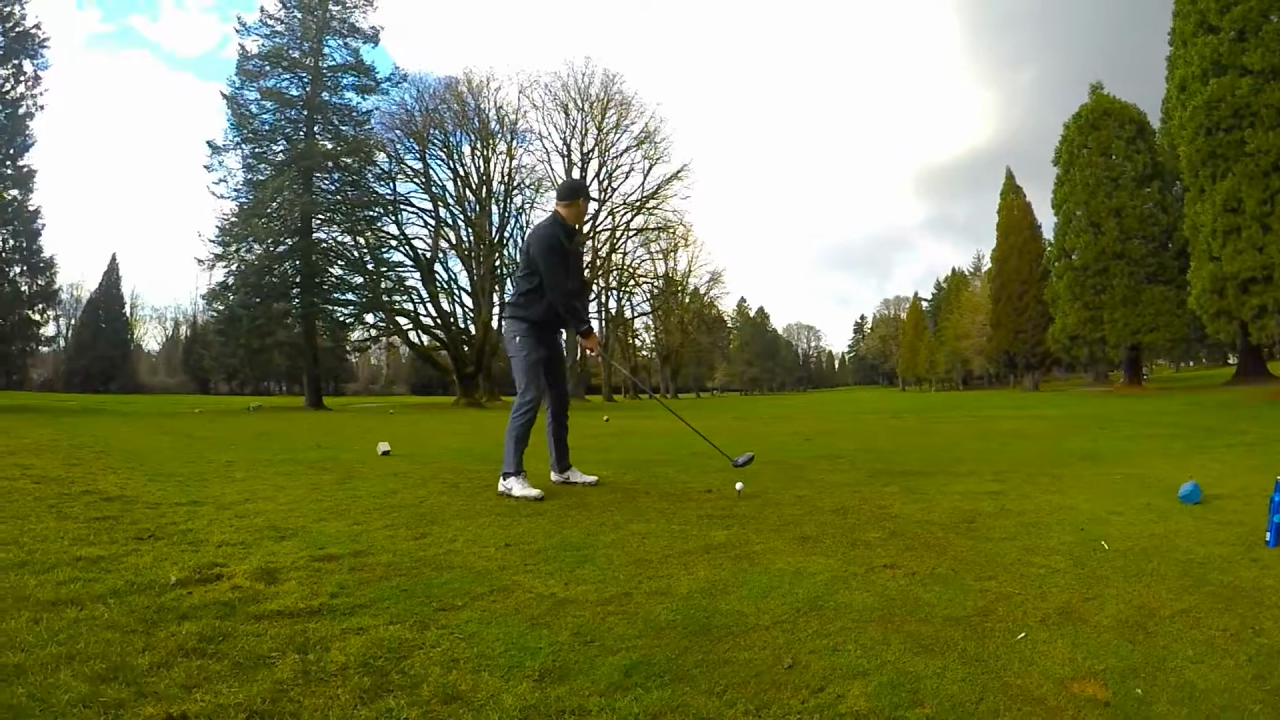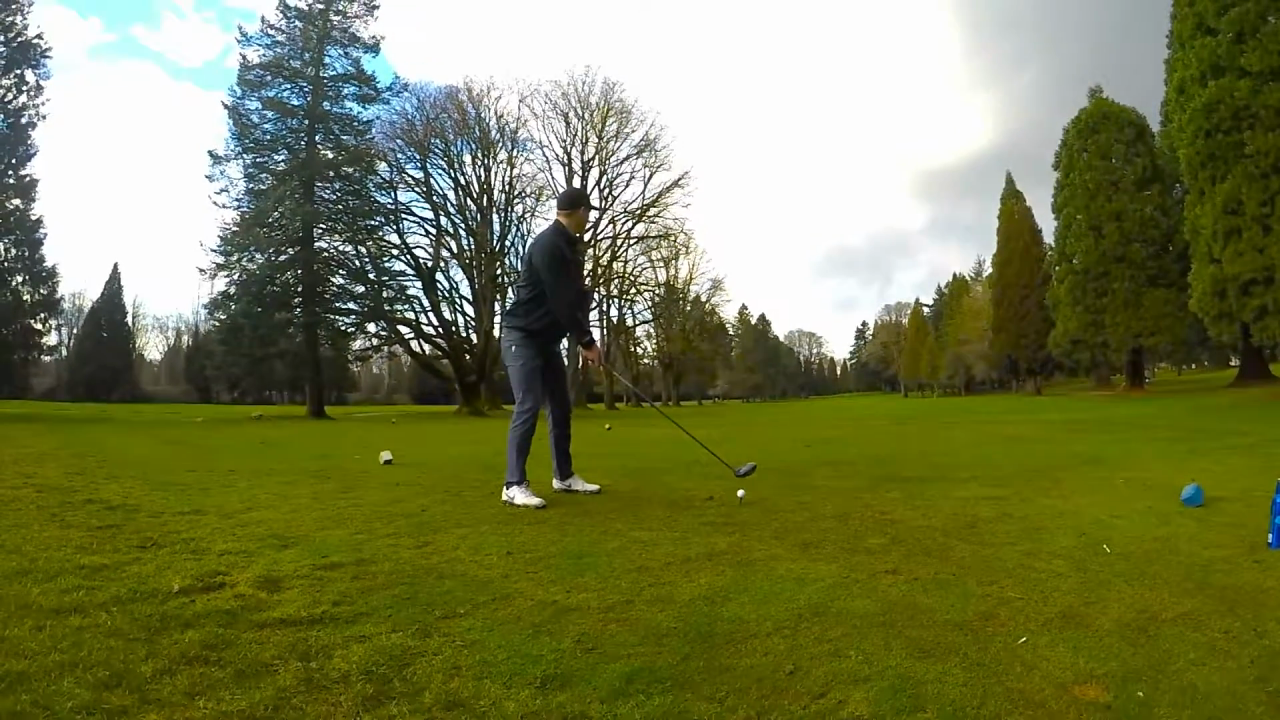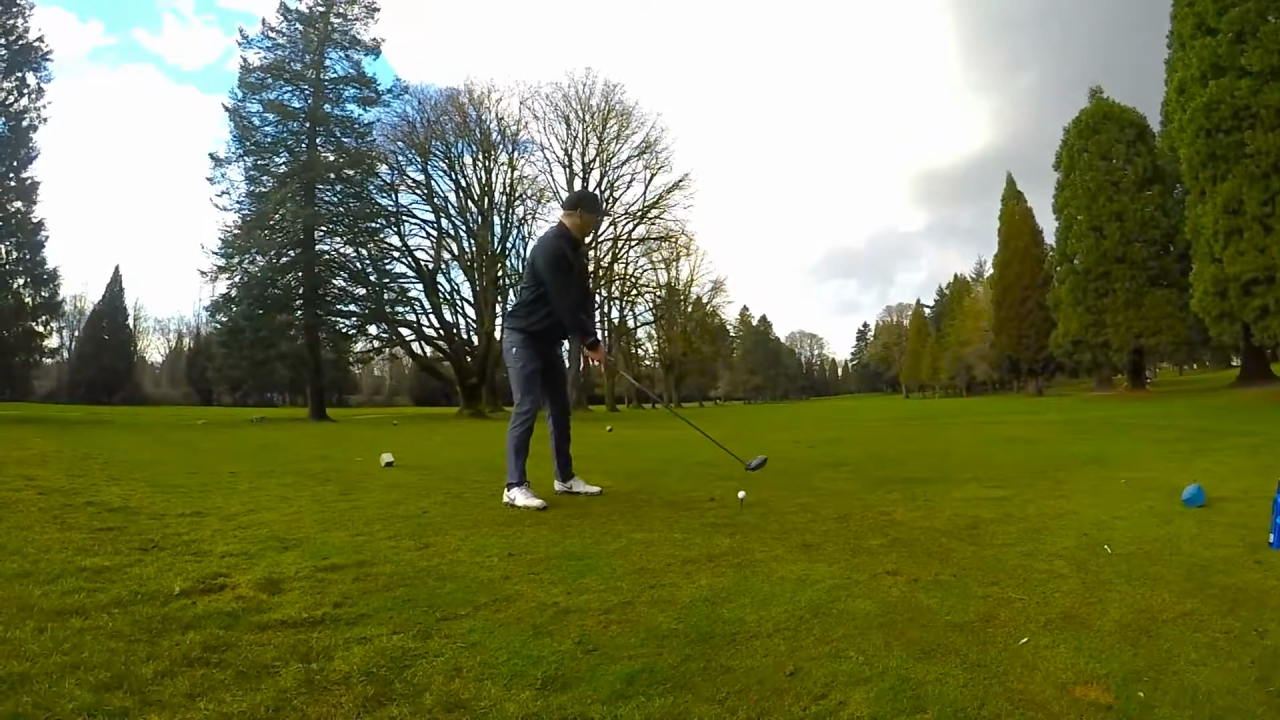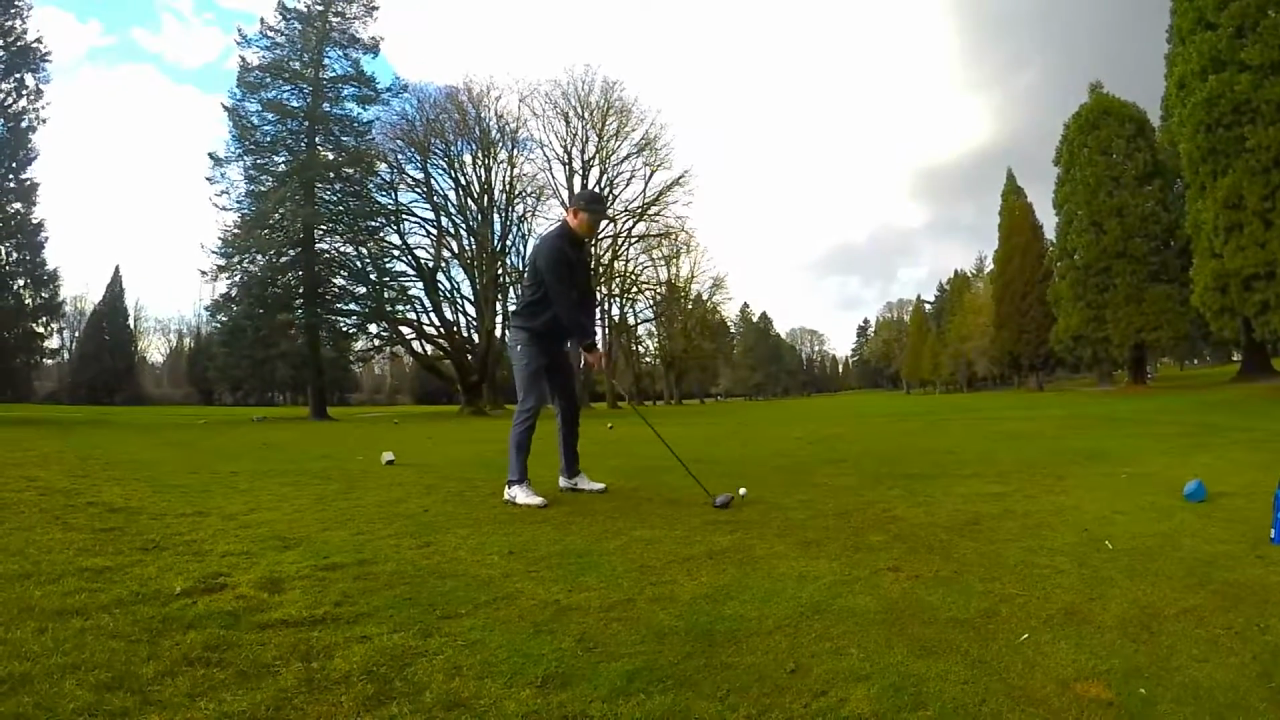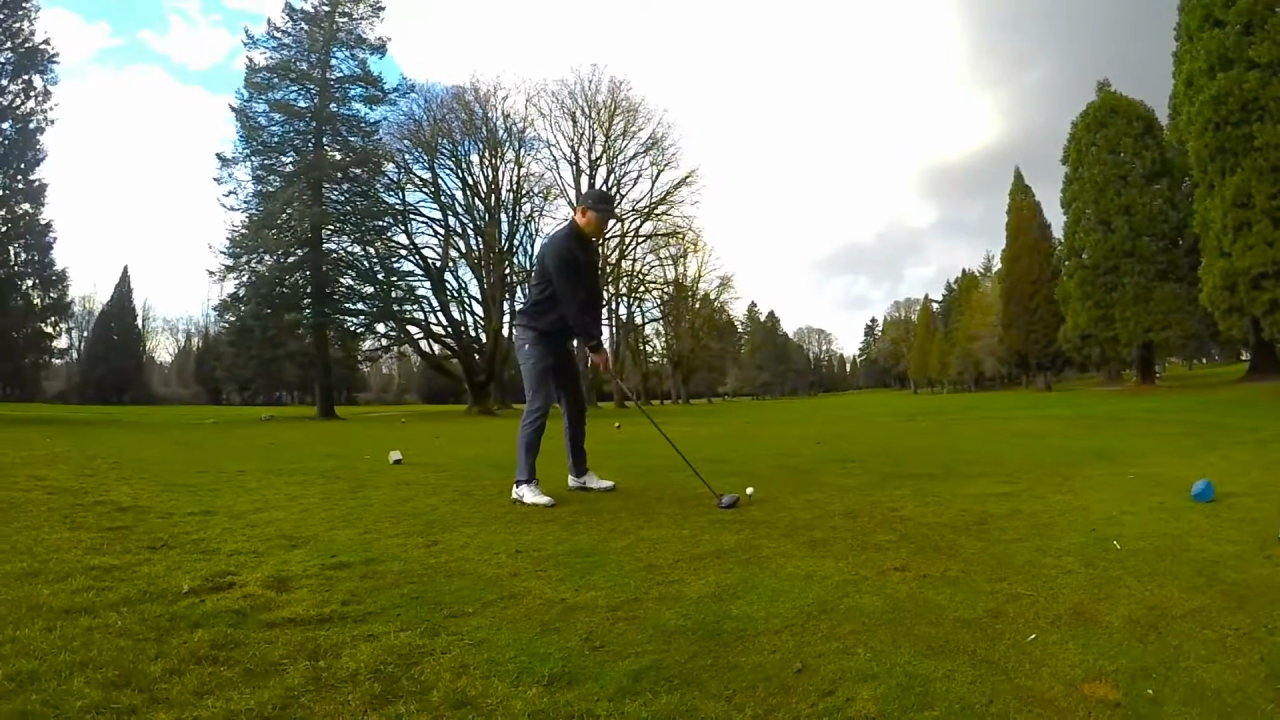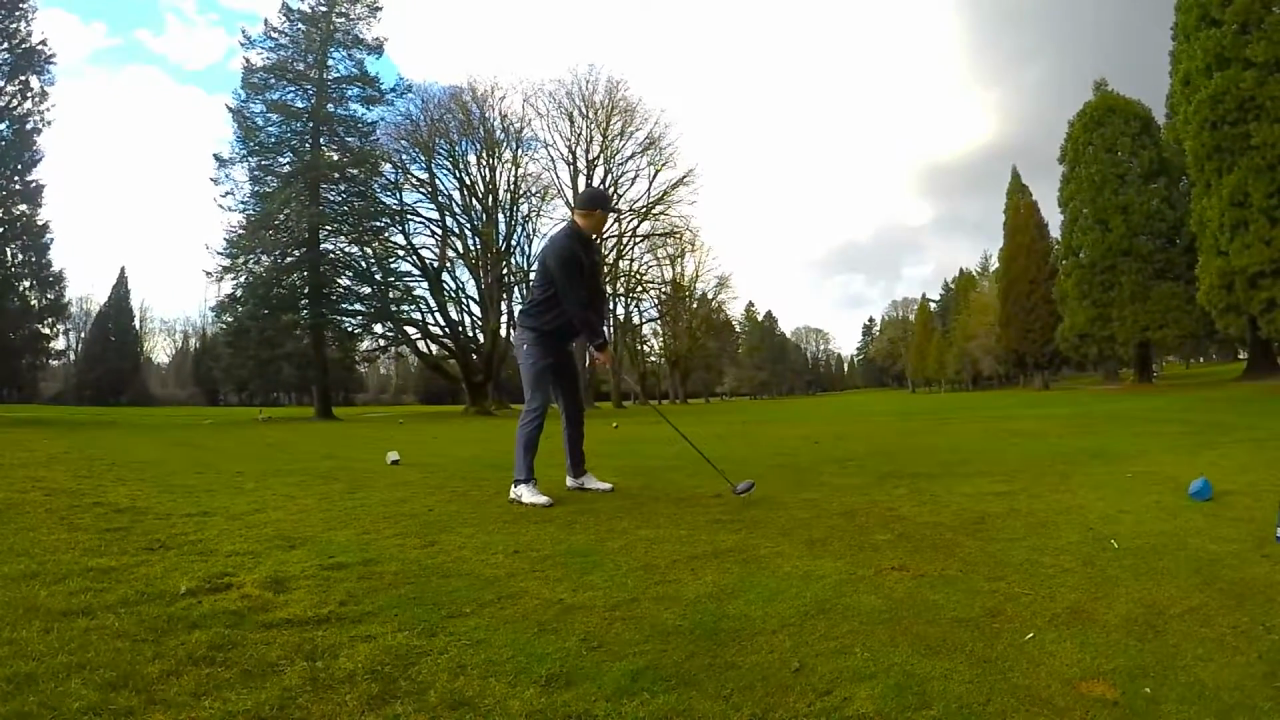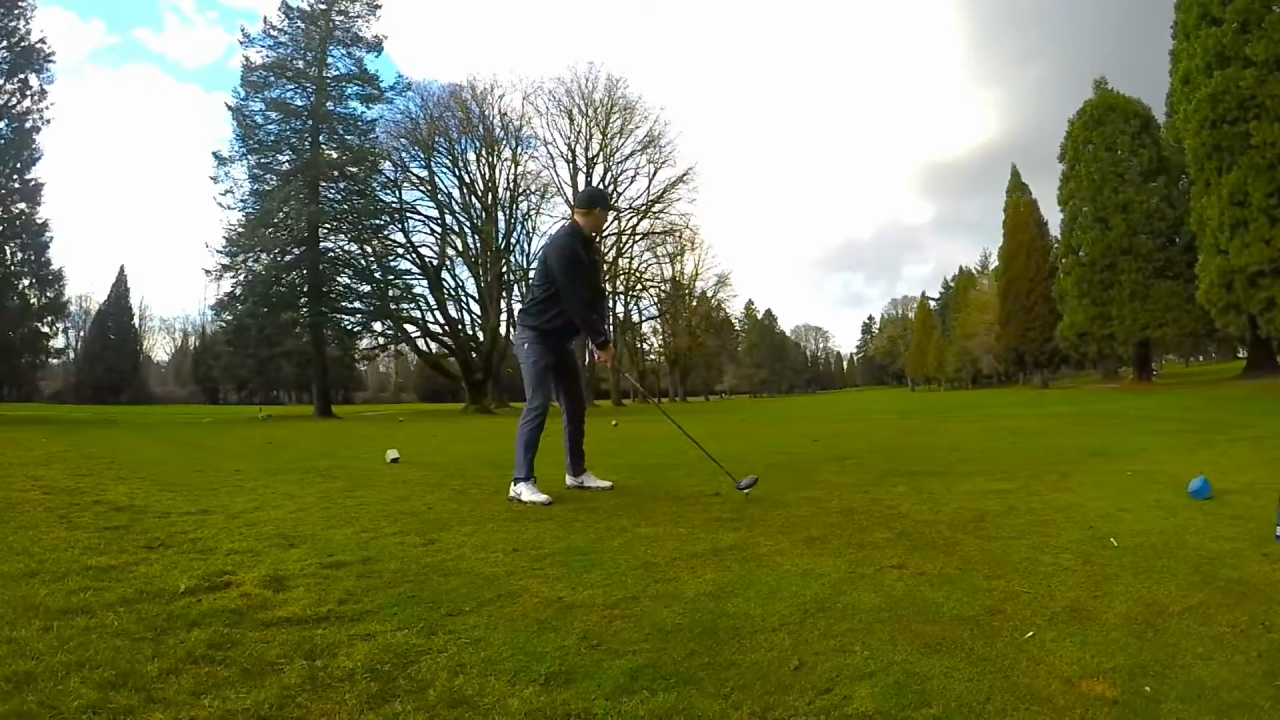
dt=0.7s
person 1, frame 1
left shoulder: (569, 238)
right shoulder: (545, 236)
left elbow: (576, 288)
right elbow: (558, 291)
left wrist: (583, 328)
right wrist: (584, 330)
left hip: (548, 329)
right hip: (525, 326)
left knee: (559, 398)
right knee: (531, 396)
left ankle: (562, 468)
right ankle: (511, 476)
person 1, frame 2
left shoulder: (570, 247)
right shoulder: (548, 246)
left elbow: (578, 298)
right elbow: (560, 301)
left wrist: (583, 339)
right wrist: (586, 341)
left hip: (547, 338)
right hip: (522, 336)
left knee: (561, 407)
right knee: (529, 406)
left ankle: (564, 476)
right ankle: (514, 485)
person 1, frame 3
left shoulder: (575, 250)
right shoulder: (551, 248)
left elbow: (583, 300)
right elbow: (565, 303)
left wrist: (589, 340)
right wrist: (591, 342)
left hip: (548, 340)
right hip: (523, 337)
left knee: (560, 408)
right knee: (527, 407)
left ankle: (565, 478)
right ankle: (515, 486)
person 1, frame 4
left shoulder: (580, 249)
right shoulder: (552, 247)
left elbow: (585, 299)
right elbow: (564, 303)
left wrist: (587, 341)
right wrist: (588, 344)
left hip: (555, 338)
right hip: (529, 336)
left knee: (569, 405)
right knee: (531, 405)
left ankle: (570, 474)
right ankle: (516, 484)
person 1, frame 5
left shoulder: (589, 249)
right shoulder: (560, 246)
left elbow: (593, 299)
right elbow: (571, 302)
left wrist: (595, 341)
right wrist: (593, 345)
left hip: (560, 337)
right hip: (535, 335)
left knee: (575, 404)
right knee: (539, 405)
left ankle: (579, 473)
right ankle: (524, 484)
person 1, frame 6
left shoulder: (590, 248)
right shoulder: (561, 247)
left elbow: (596, 299)
right elbow: (574, 303)
left wrist: (598, 341)
right wrist: (599, 343)
left hip: (561, 338)
right hip: (535, 336)
left knee: (574, 406)
right knee: (537, 405)
left ankle: (577, 474)
right ankle: (522, 483)
person 1, frame 7
left shoulder: (589, 247)
right shoulder: (563, 246)
left elbow: (596, 297)
right elbow: (576, 302)
left wrist: (601, 338)
right wrist: (601, 342)
left hip: (561, 338)
right hip: (535, 334)
left knee: (575, 404)
right knee: (538, 403)
left ankle: (577, 473)
right ankle: (522, 482)
